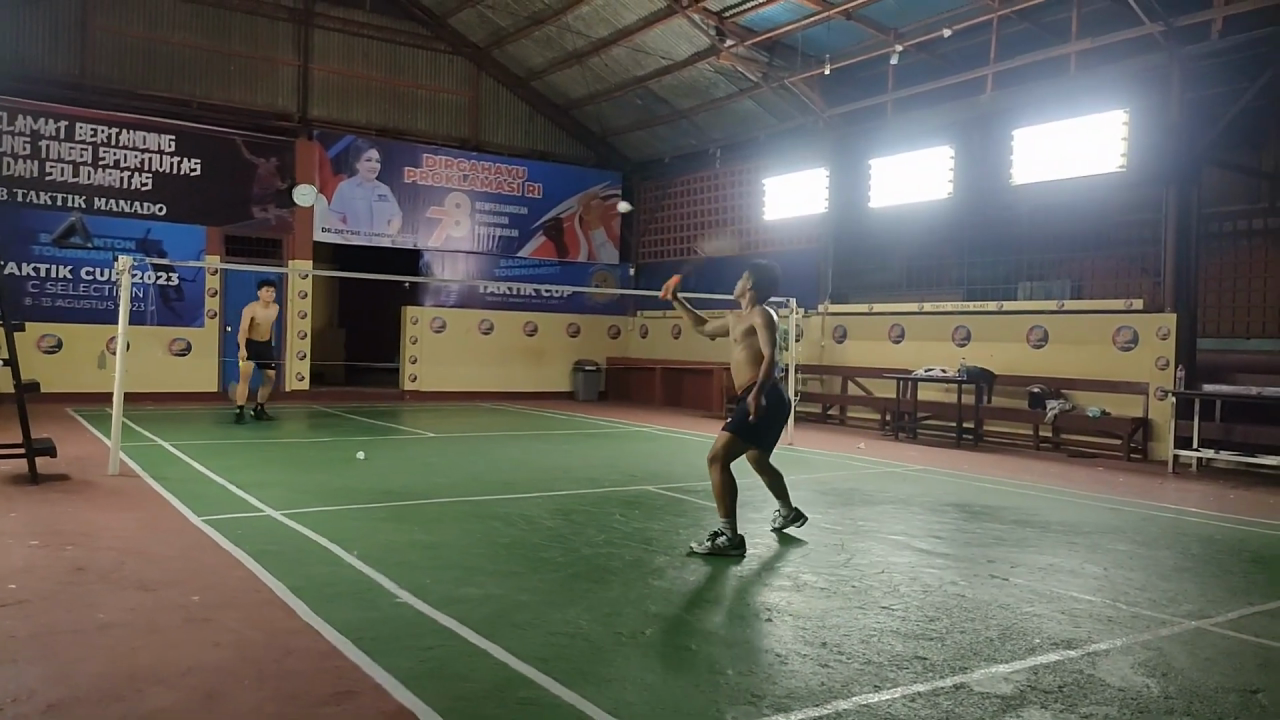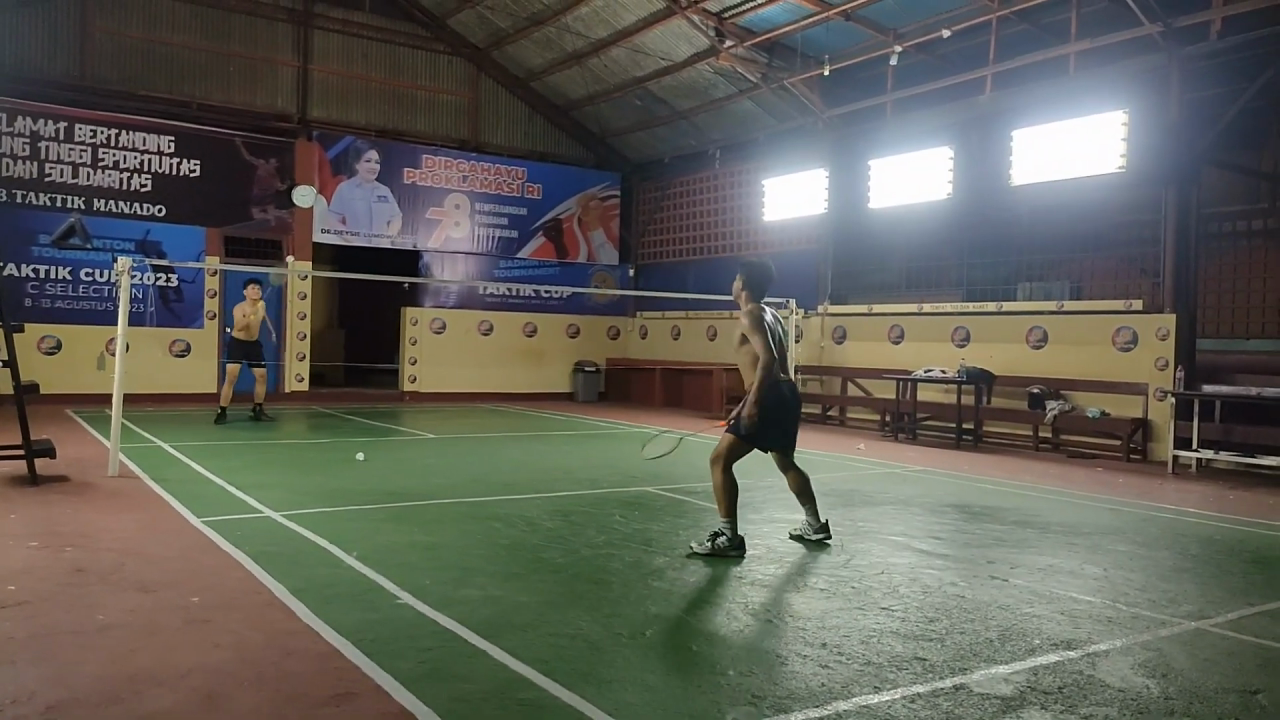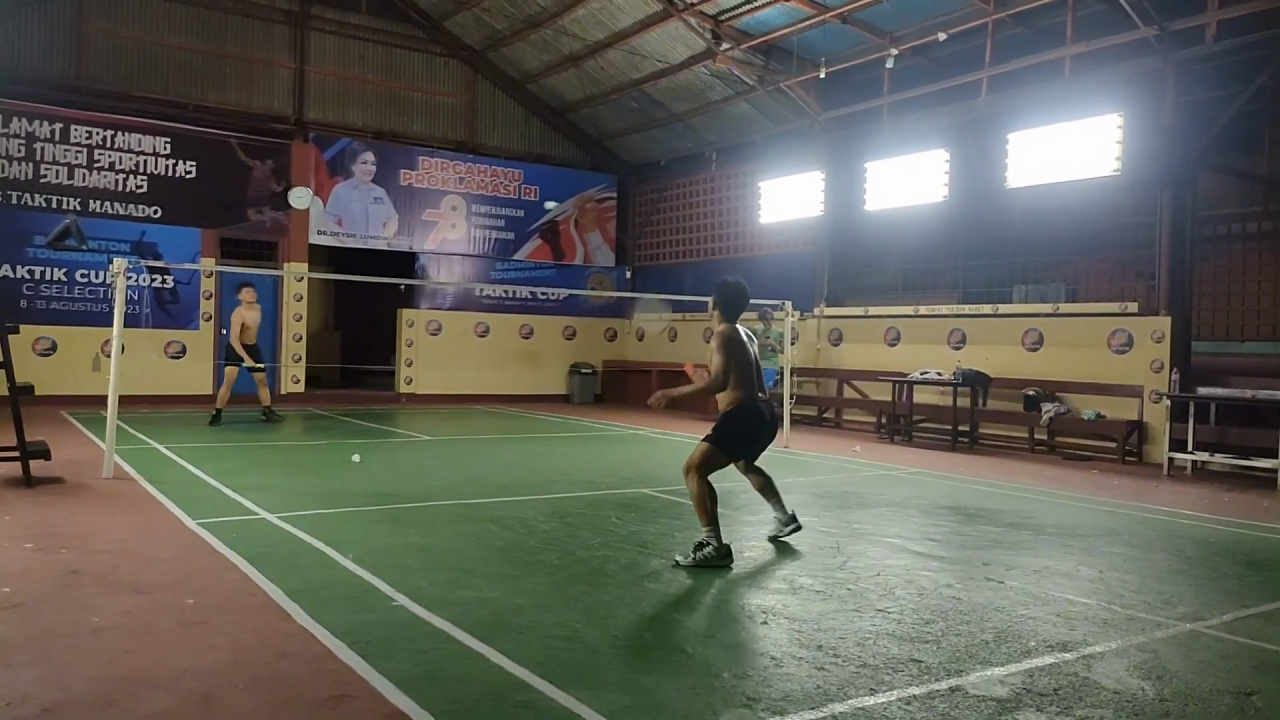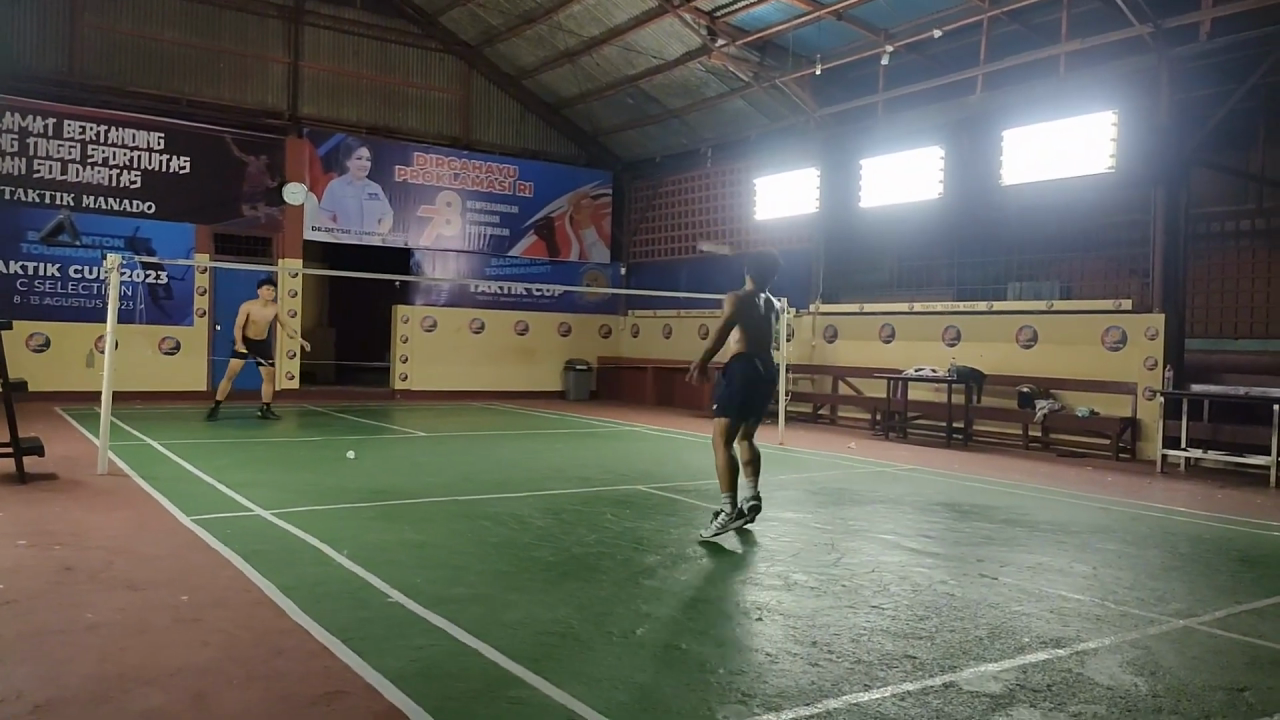
dt=0.4s
person 1, frame 1
left shoulder: (761, 314)
right shoulder: (737, 319)
left elbow: (770, 357)
right elbow: (702, 325)
left wrist: (757, 393)
right wrist: (677, 301)
left hip: (764, 399)
right hip: (764, 401)
left knee: (717, 459)
right knee: (758, 461)
left ankle: (729, 536)
right ankle: (788, 512)
person 1, frame 2
left shoulder: (750, 316)
right shoulder: (771, 316)
left elbow: (767, 361)
left wrist: (752, 403)
right wrist: (743, 406)
left hip: (769, 398)
right hip: (787, 395)
left knee: (720, 460)
right knee: (786, 464)
left ankle: (729, 536)
right ankle: (815, 524)
person 1, frame 3
left shoulder: (722, 336)
right shoulder: (744, 335)
left elbow: (720, 383)
left wrist: (675, 392)
right wrist: (705, 377)
left hip: (743, 417)
right hip: (764, 415)
left knee: (694, 469)
right knee: (745, 464)
left ankle: (715, 546)
right ankle: (784, 517)
person 1, frame 4
left shoulder: (738, 299)
right shoulder: (773, 304)
left elbow: (724, 328)
left wrist: (702, 359)
left hip: (742, 369)
right hip: (766, 372)
left knee: (721, 441)
right knee: (744, 438)
left ankle: (728, 509)
right ankle: (751, 497)
